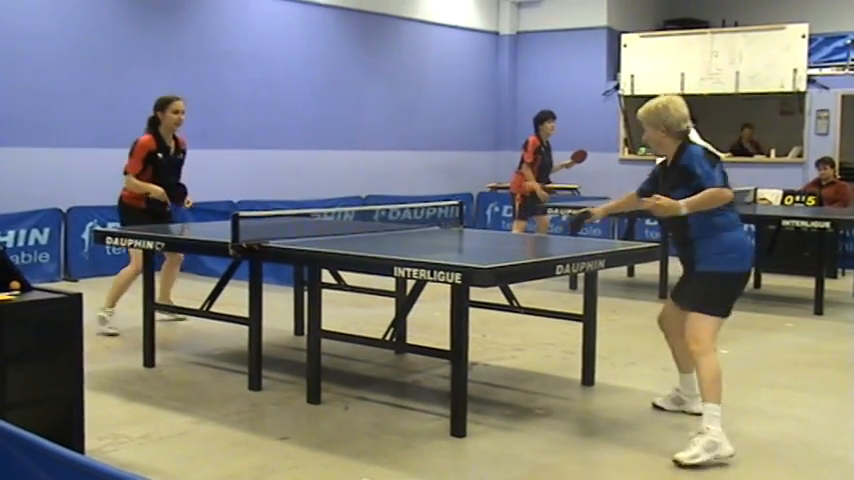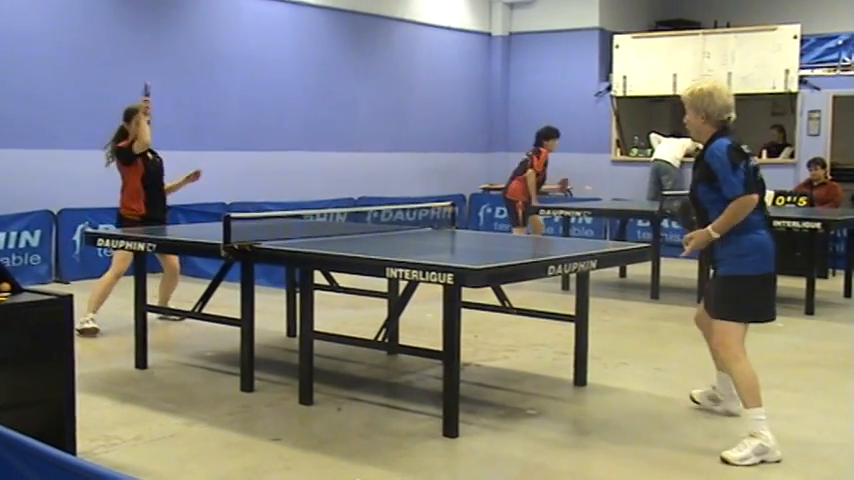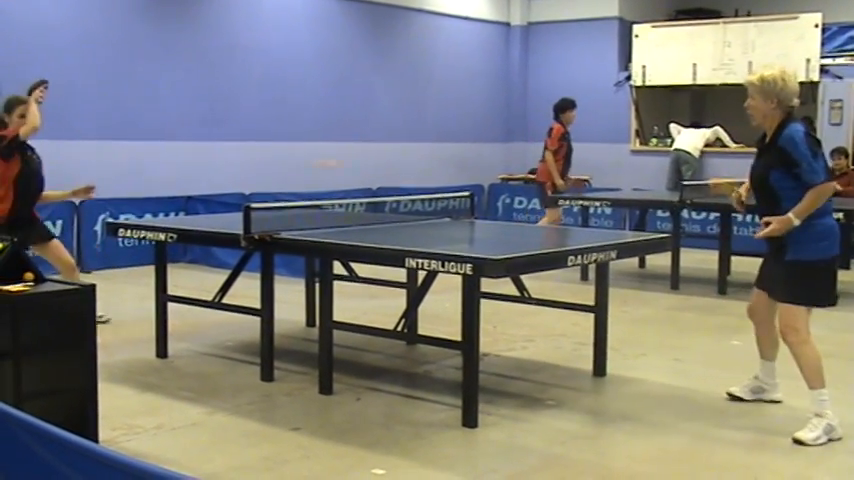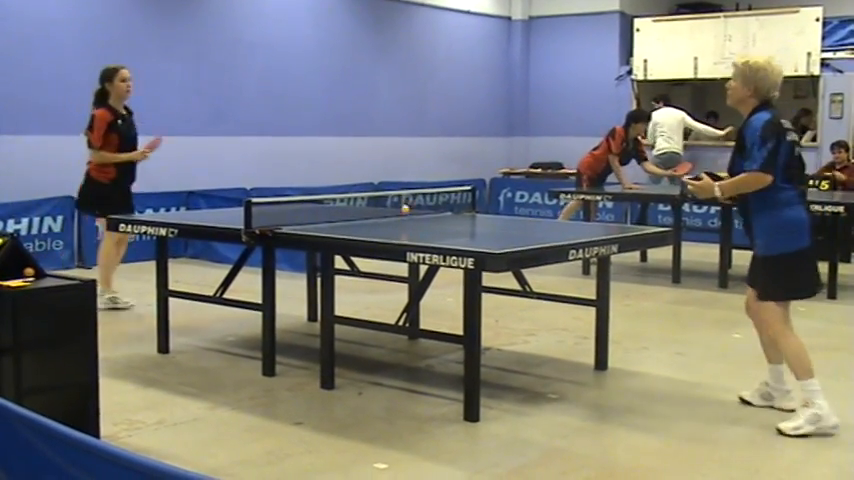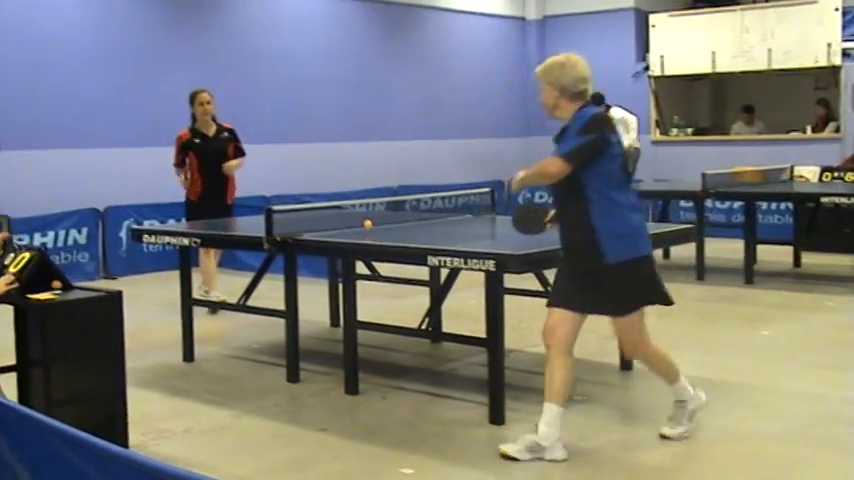
dt=1s
person 1, frame 1
left shoulder: (693, 156)
right shoulder: (666, 168)
left elbow: (724, 190)
right elbow: (640, 197)
left wrist: (681, 207)
right wrist: (601, 210)
left hip: (724, 259)
right hip: (702, 261)
left knee: (697, 343)
right knee: (670, 321)
left ankle: (713, 435)
right ankle: (689, 393)
person 1, frame 2
left shoulder: (720, 153)
right shoulder: (717, 149)
left elbow: (744, 200)
left wrist: (708, 233)
right wrist: (698, 204)
left hip: (744, 261)
right hip: (733, 259)
left knee: (728, 347)
right knee: (705, 320)
left ankle: (761, 437)
right ankle: (725, 395)
person 1, frame 3
left shoulder: (794, 137)
right shoulder: (768, 139)
left elbow: (825, 185)
left wrist: (793, 220)
right wrist: (744, 191)
left hip: (809, 246)
right hip: (783, 247)
left knee: (792, 330)
right knee: (758, 310)
left ankle: (825, 418)
right ankle: (767, 383)
person 1, frame 4
left shoulder: (759, 124)
right shoulder: (764, 124)
left elbow: (761, 177)
left wrist: (717, 189)
right wrist: (727, 187)
left hip: (778, 236)
right hip: (782, 234)
left knee: (775, 325)
right knee: (764, 313)
left ankle: (818, 410)
right ankle: (777, 386)
person 1, frame 5
left shoulder: (591, 120)
right shoulder: (578, 127)
left elbow: (552, 168)
left wrist: (522, 179)
right wrist: (562, 213)
left hip: (618, 249)
right hip: (583, 252)
left knee: (632, 341)
right knee: (555, 337)
left ankle: (686, 396)
right ankle: (548, 437)
person 2, frame 1
left shoulder: (180, 145)
right shoulder: (144, 144)
right elbow: (129, 180)
left wrist: (182, 196)
right wrist: (153, 188)
left hip: (160, 211)
right hip: (135, 209)
left knee: (175, 258)
right knee: (137, 265)
left ankle: (164, 305)
right ankle: (105, 313)
person 2, frame 2
left shoulder: (154, 156)
right shoulder: (124, 149)
right elbow: (142, 143)
left wrist: (184, 181)
right wrist: (140, 117)
left hip: (157, 220)
right hip: (132, 220)
left knee: (173, 267)
right knee: (118, 269)
left ankle: (162, 307)
right ankle: (88, 317)
person 2, frame 3
left shoulder: (30, 151)
right elbow: (29, 128)
left wrist: (71, 194)
right wrist: (33, 102)
left hip: (27, 220)
left knee: (68, 265)
person 2, frame 4
left shoulder: (127, 114)
right shoulder: (101, 116)
right elbow: (96, 155)
left wrist: (138, 153)
right wrist: (131, 156)
left hip: (121, 184)
right hip: (102, 184)
left knee: (122, 237)
right knee: (112, 237)
left ankle: (108, 289)
right ankle: (106, 293)
person 2, frame 5
left shoulder: (228, 131)
right shoulder: (186, 137)
left elbow: (240, 157)
right elbow: (179, 167)
left wrist: (234, 165)
right wrist: (184, 177)
left hip: (224, 197)
right hip: (199, 199)
right knee: (207, 247)
left ankle: (205, 285)
right ankle: (212, 293)
